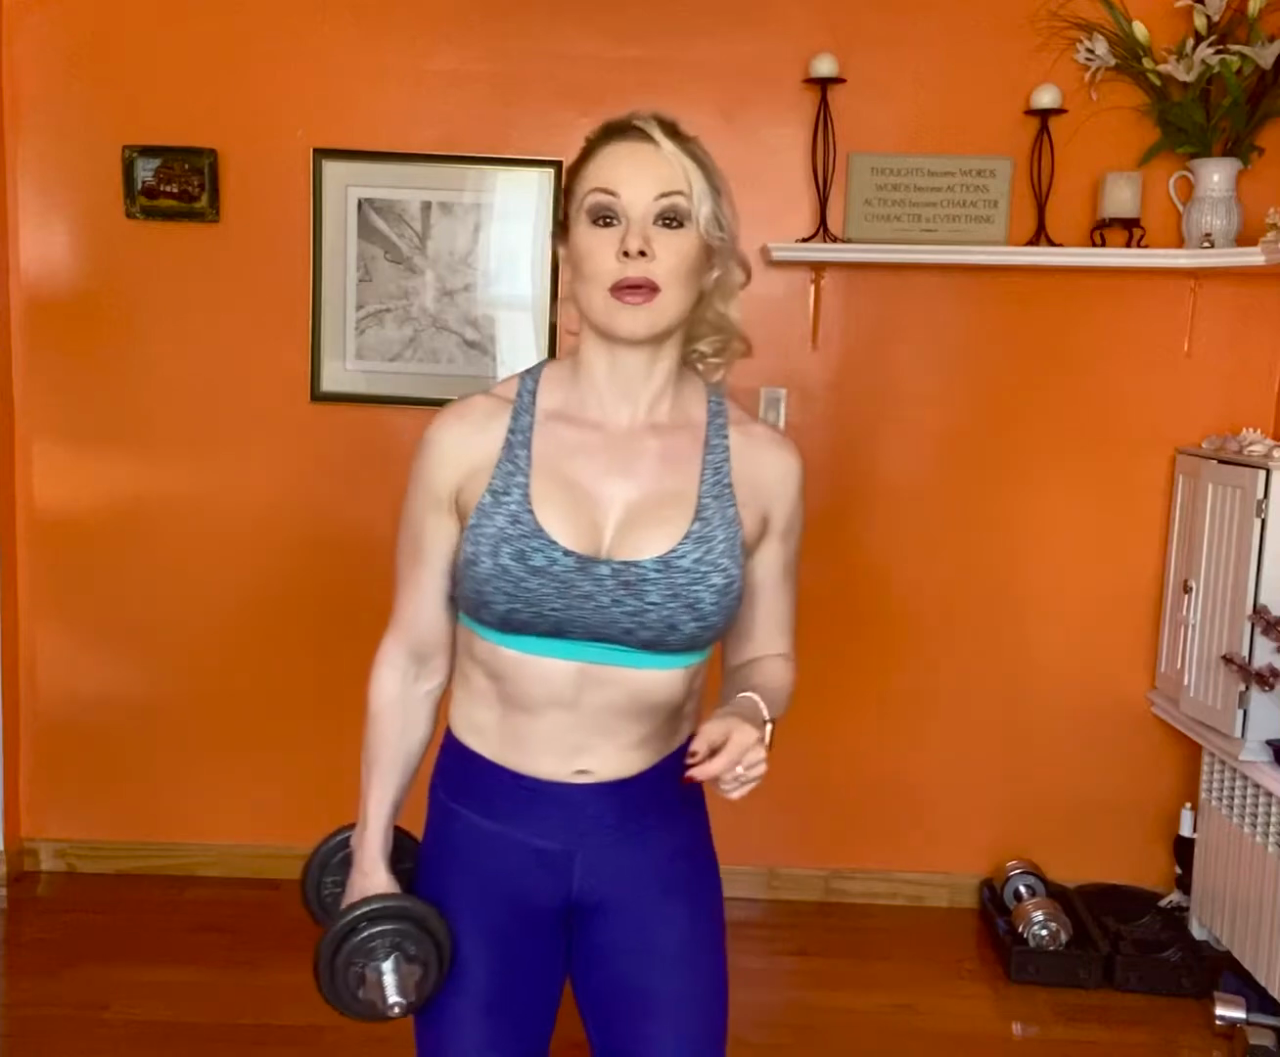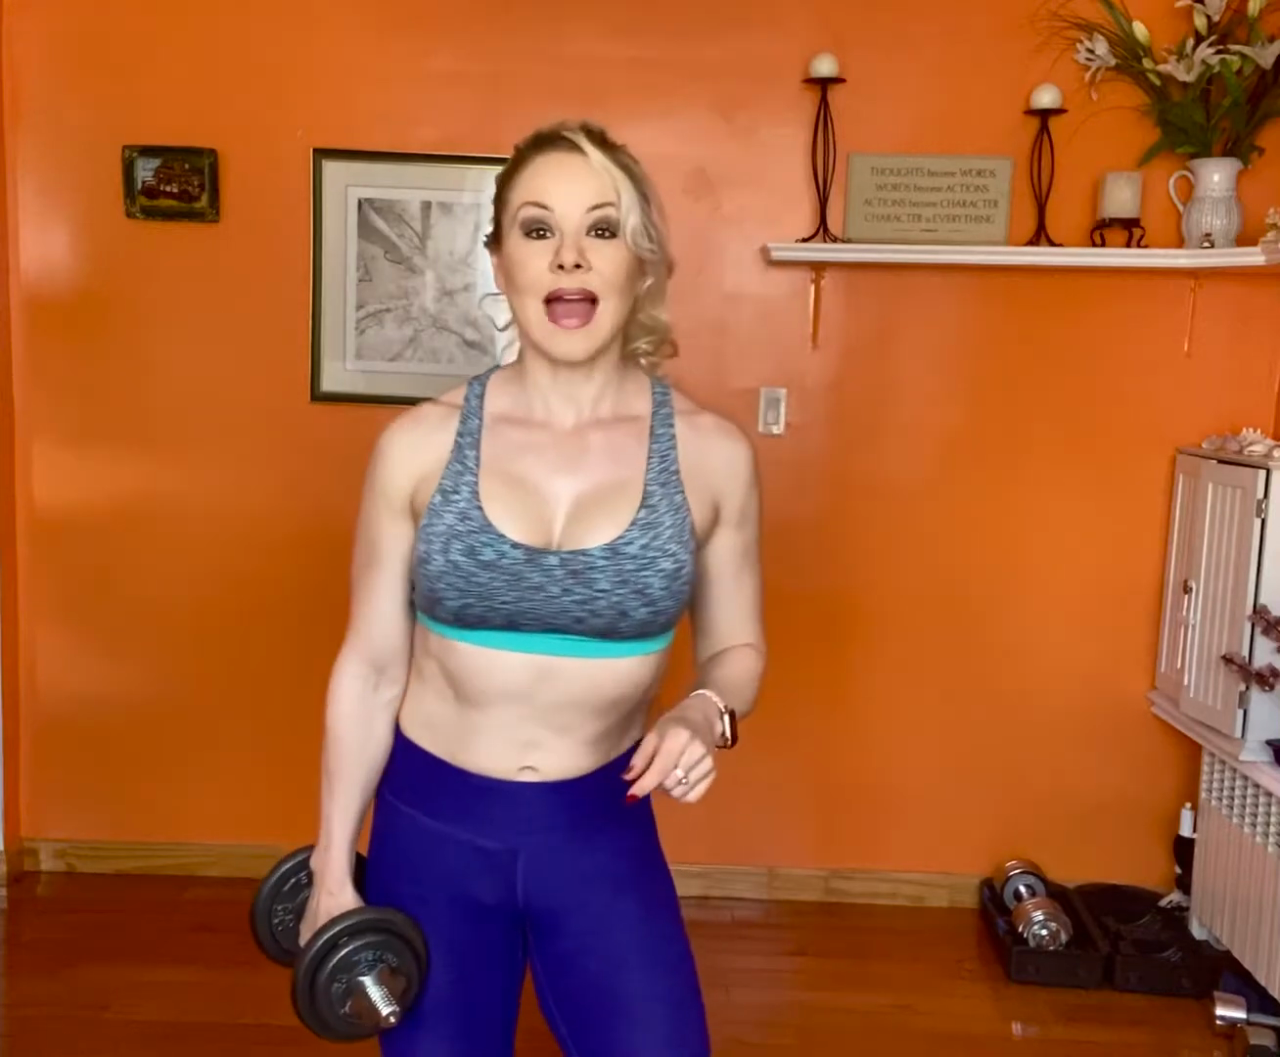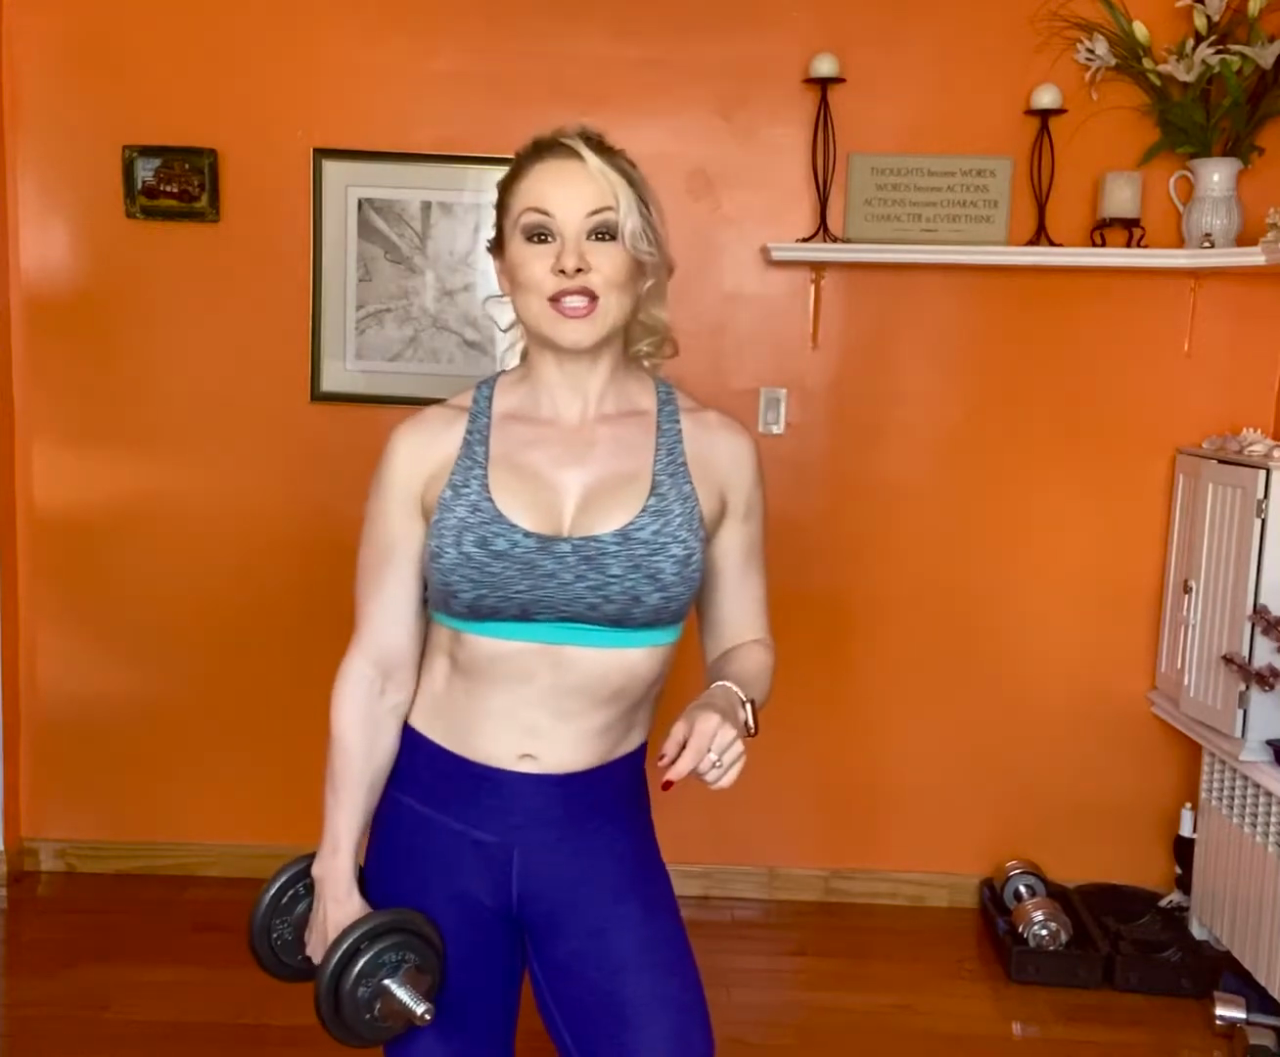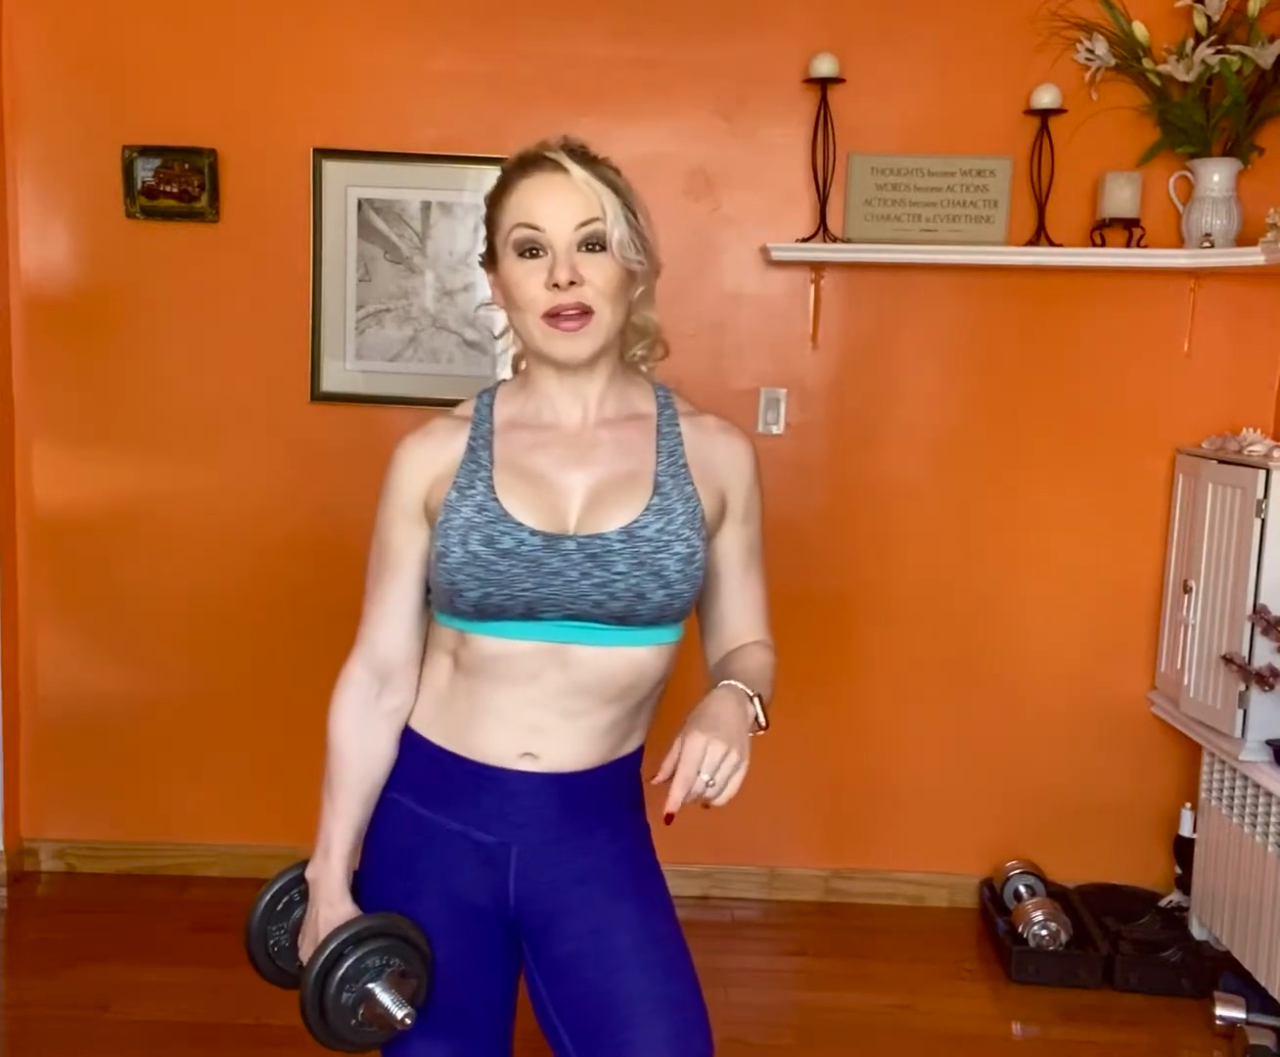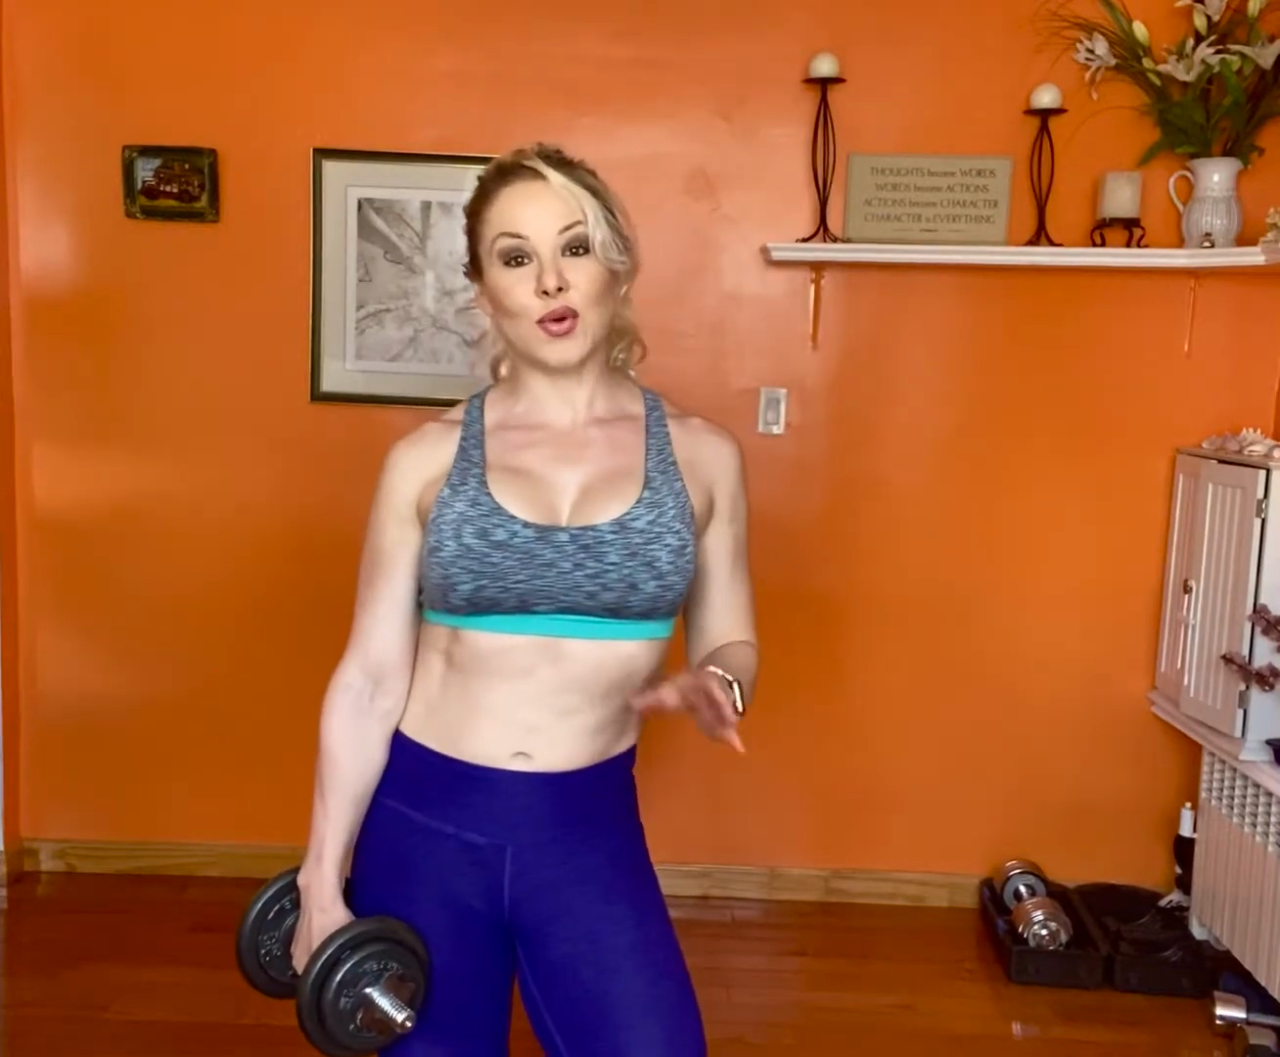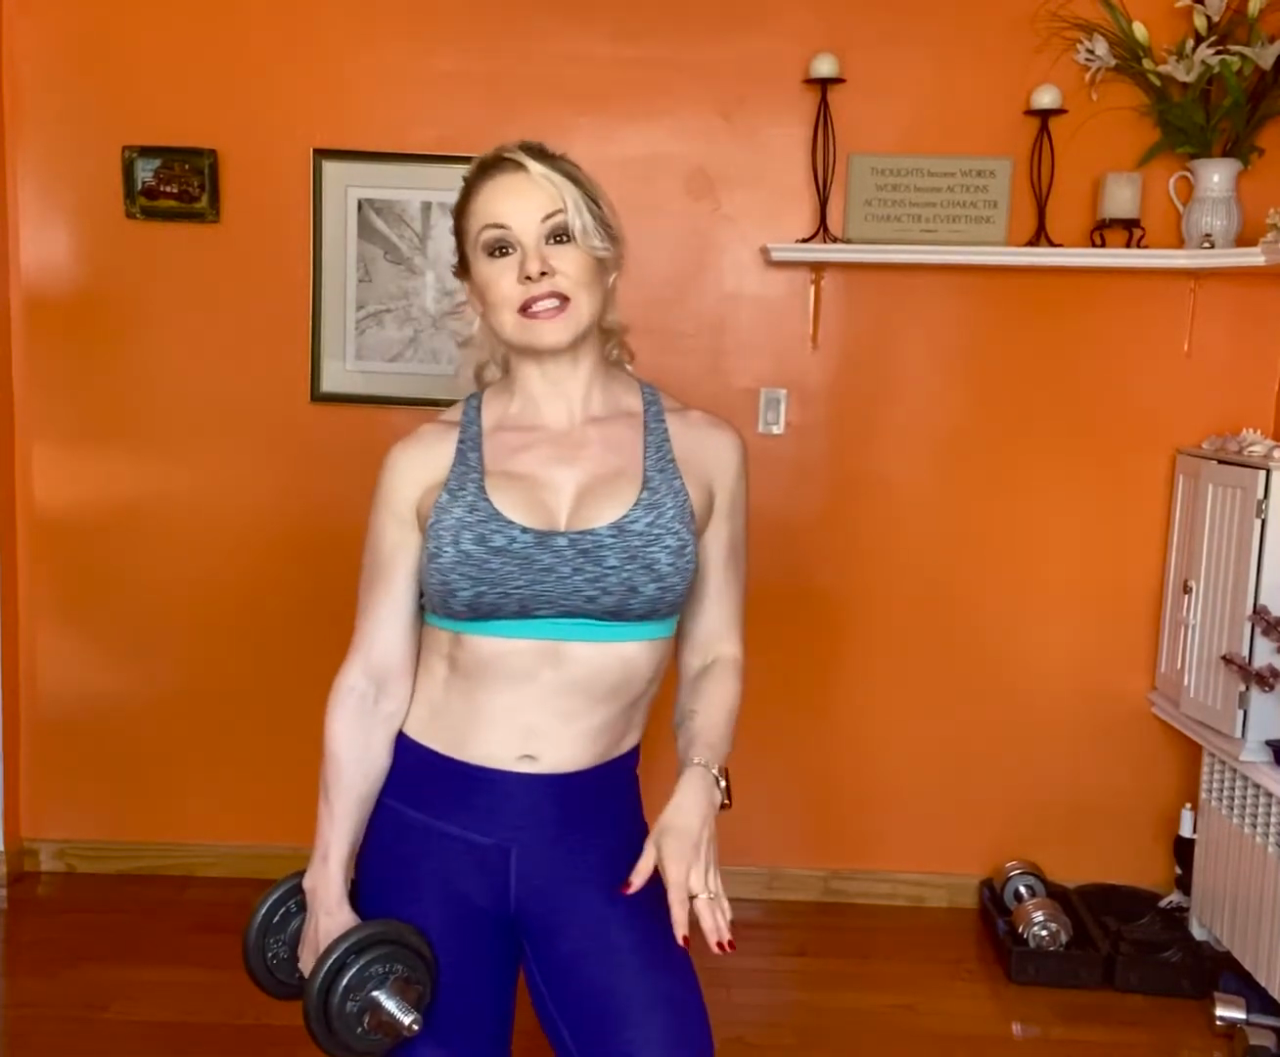
dt=0.5s
person 1, frame 1
left shoulder: (762, 464)
right shoulder: (468, 439)
left elbow: (764, 654)
right elbow: (413, 658)
left wrist: (746, 715)
right wrist: (370, 851)
left hip: (655, 836)
right hip: (482, 829)
person 1, frame 2
left shoulder: (710, 453)
right shoulder: (420, 445)
left elbow: (736, 645)
right elbow: (370, 667)
left wrist: (704, 714)
right wrist: (332, 865)
left hip: (602, 832)
right hip: (432, 828)
person 1, frame 3
left shoulder: (715, 449)
right shoulder: (429, 445)
left elbow: (744, 642)
right elbow: (375, 669)
left wrist: (727, 702)
right wrist: (336, 872)
left hip: (599, 830)
right hip: (433, 822)
person 1, frame 4
left shoulder: (712, 453)
right shoulder: (435, 454)
left elbow: (745, 644)
right elbow: (378, 674)
left wrist: (733, 703)
right wrist: (330, 874)
left hip: (597, 833)
right hip: (428, 821)
person 1, frame 5
left shoulder: (702, 453)
right shoulder: (427, 458)
left elbow: (732, 642)
right elbow: (368, 678)
left wrist: (711, 684)
right wrist: (322, 880)
left hip: (590, 832)
right hip: (422, 825)
person 1, frame 6
left shoulder: (702, 449)
right shoulder: (426, 459)
left elbow: (715, 656)
right elbow: (371, 679)
left wrist: (697, 790)
right wrist: (327, 880)
left hip: (596, 829)
right hip: (429, 826)
